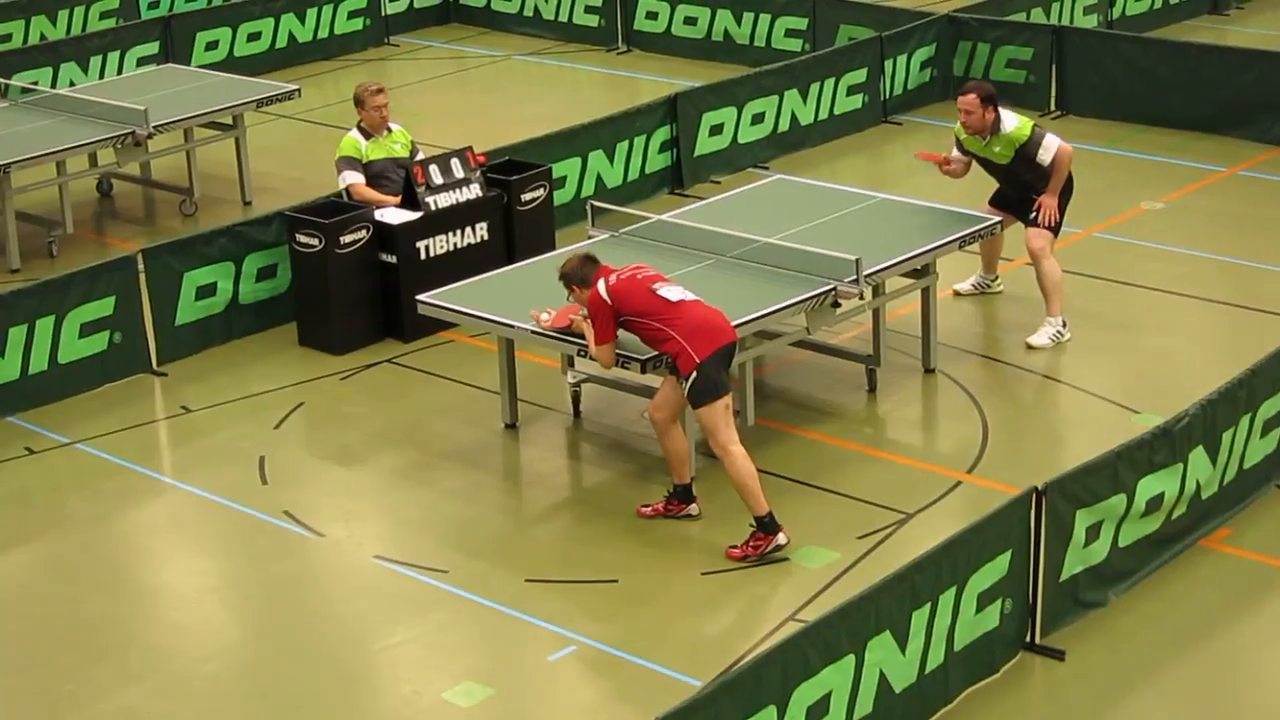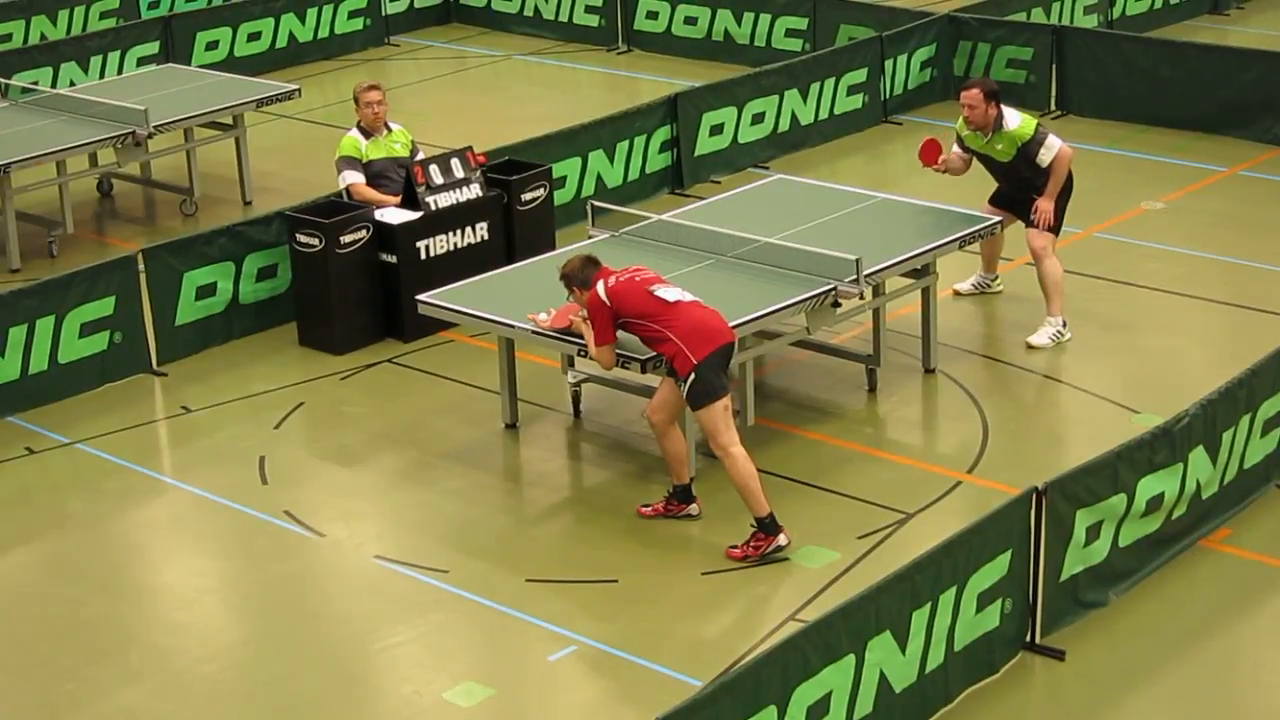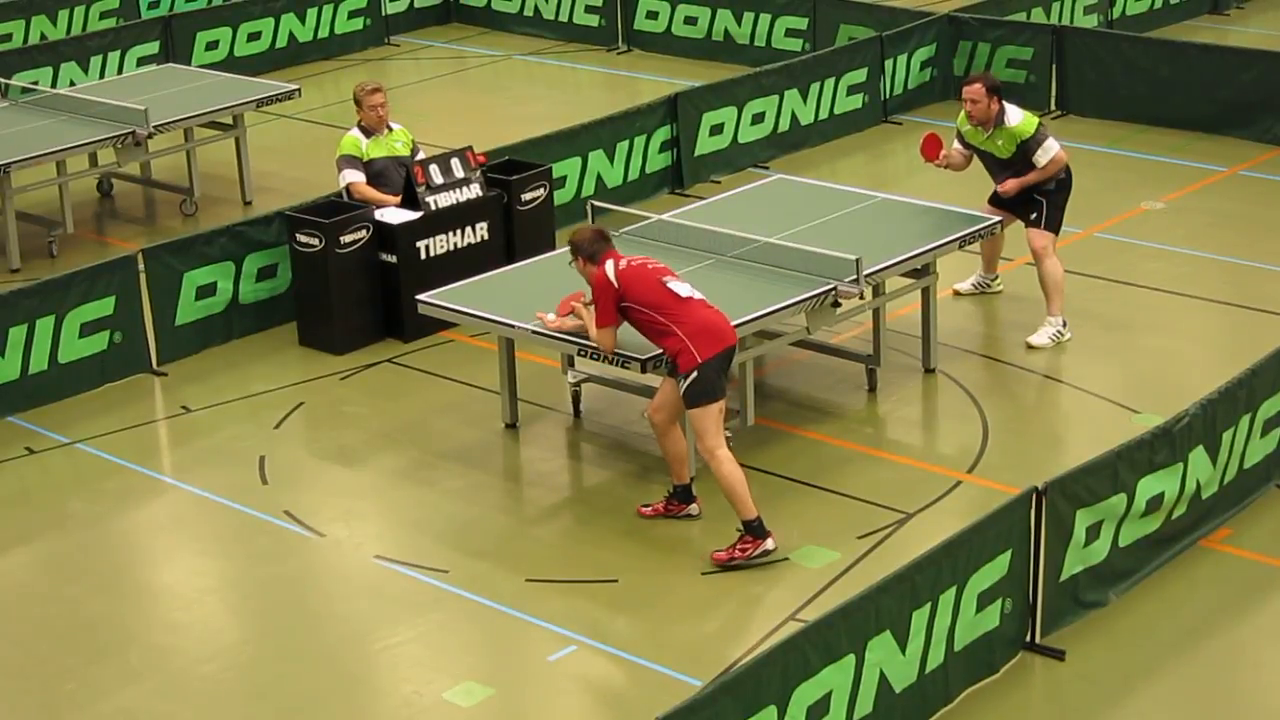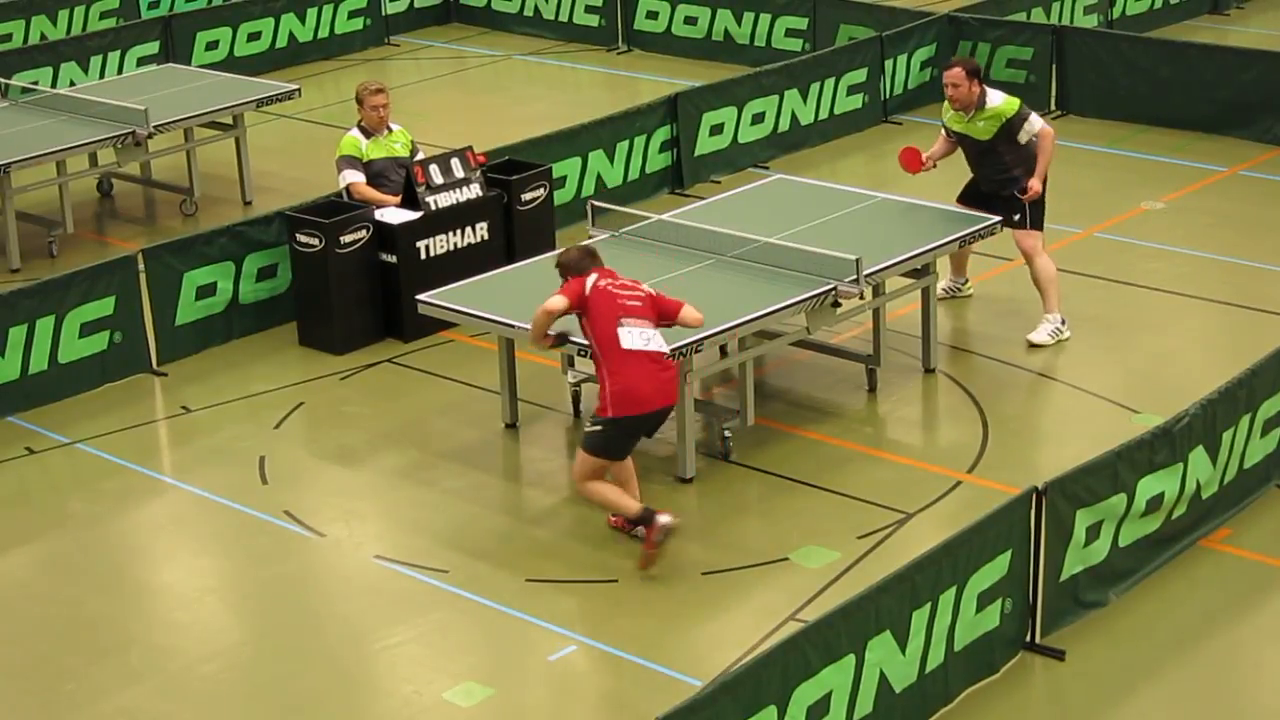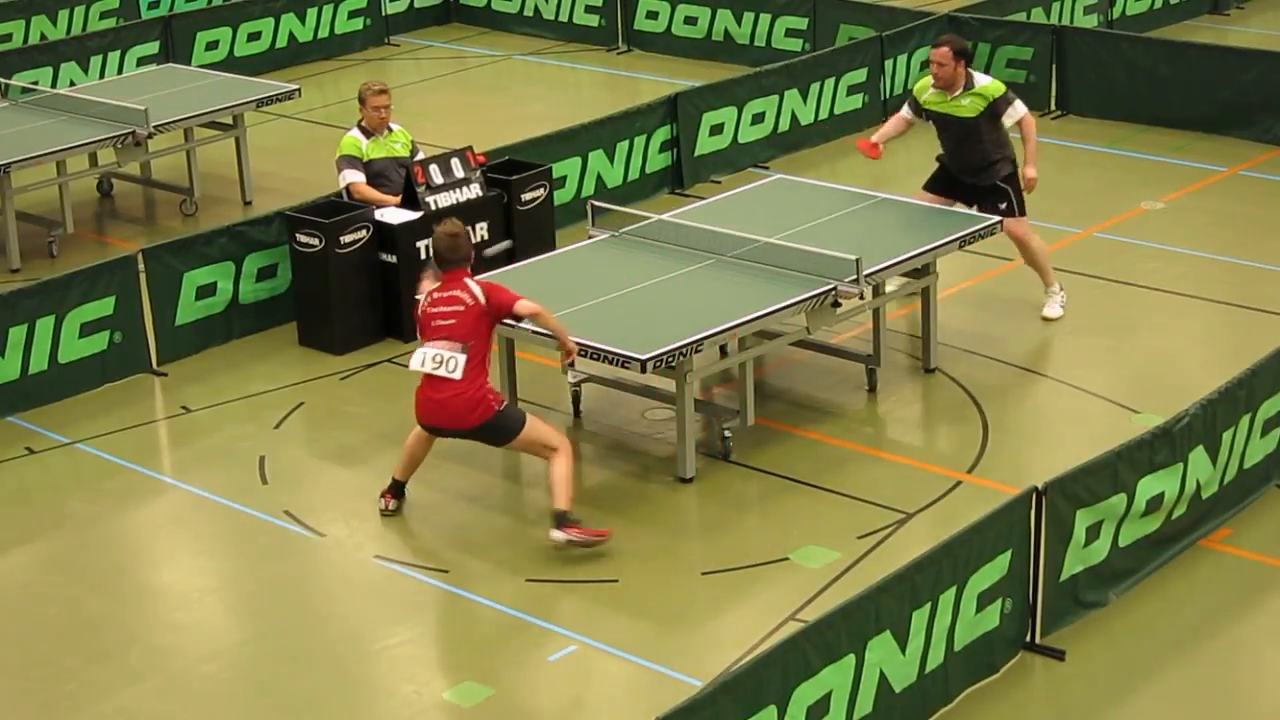
dt=1s
person 1, frame 1
left shoulder: (599, 296)
right shoulder: (632, 271)
left elbow: (606, 360)
left wrist: (586, 328)
right wrist: (591, 323)
left hip: (699, 345)
right hip: (717, 328)
left knee: (724, 444)
right knee: (661, 414)
left ankle: (770, 531)
right ankle: (683, 499)
person 1, frame 2
left shoulder: (597, 297)
right shoulder: (632, 272)
left elbow: (606, 361)
left wrist: (585, 330)
right wrist: (589, 323)
left hip: (697, 347)
right hip: (715, 330)
left knee: (725, 445)
right knee: (659, 416)
left ankle: (770, 531)
right ankle: (683, 498)
person 1, frame 3
left shoulder: (602, 278)
right shoulder: (634, 265)
left elbow: (607, 344)
right elbow: (618, 314)
left wrist: (585, 315)
right wrist: (565, 324)
left hip: (701, 346)
right hip: (715, 332)
left knee: (712, 447)
right knee: (660, 416)
left ankle: (756, 535)
right ankle: (683, 498)
person 1, frame 4
left shoulder: (585, 285)
right shoulder: (642, 291)
left elbow: (552, 308)
right elbow: (695, 319)
left wrist: (536, 334)
left hip: (627, 398)
right hip: (666, 391)
left knee: (584, 480)
right knee: (612, 444)
left ankle: (651, 519)
right ankle: (637, 519)
person 1, frame 5
left shoulder: (426, 300)
right shoulder: (483, 291)
right elbow: (529, 309)
right wrist: (566, 341)
left hip: (430, 407)
right hip: (475, 408)
left knee: (426, 429)
right knee: (558, 447)
left ankle: (393, 493)
right ankle: (563, 522)
person 2, frame 1
left shoulder: (1016, 131)
right shoulder: (964, 131)
left elbow: (1065, 151)
right elbow: (962, 166)
left wrist: (1052, 195)
right wrist: (950, 167)
left hip: (1047, 188)
right hip: (1014, 187)
left knee: (1038, 247)
left ankle: (1057, 323)
right ankle: (988, 278)
person 2, frame 2
left shoulder: (1019, 129)
right shoulder: (965, 127)
left elbow: (1065, 154)
right elbow: (962, 163)
left wrist: (1049, 198)
right wrist: (947, 164)
left hip: (1048, 186)
right hip: (1014, 185)
left knee: (1040, 247)
left ankle: (1056, 323)
right ankle: (988, 278)
person 2, frame 3
left shoulder: (1020, 126)
right shoulder: (966, 122)
left elbow: (1059, 159)
right elbow: (962, 158)
left wrist: (1020, 183)
right wrist: (947, 159)
left hip: (1048, 184)
right hip: (1012, 184)
left knee: (1040, 247)
left ankle: (1056, 323)
right ankle: (988, 278)
person 2, frame 4
left shoulder: (1002, 107)
right shoulder: (950, 110)
left elbow: (1046, 133)
right elbow: (948, 140)
left wrist: (1038, 178)
right wrist: (932, 155)
left hip: (1021, 183)
right hip: (985, 181)
left knee: (1030, 247)
left ankle: (1054, 320)
right ankle: (958, 282)
person 2, frame 5
left shoulder: (988, 89)
right shoulder: (925, 89)
left elbow: (1026, 119)
right elbow: (904, 118)
left wrist: (1030, 164)
right wrist: (878, 138)
left hip: (995, 172)
right hip: (954, 170)
left knee: (1019, 233)
left ankle: (1054, 291)
